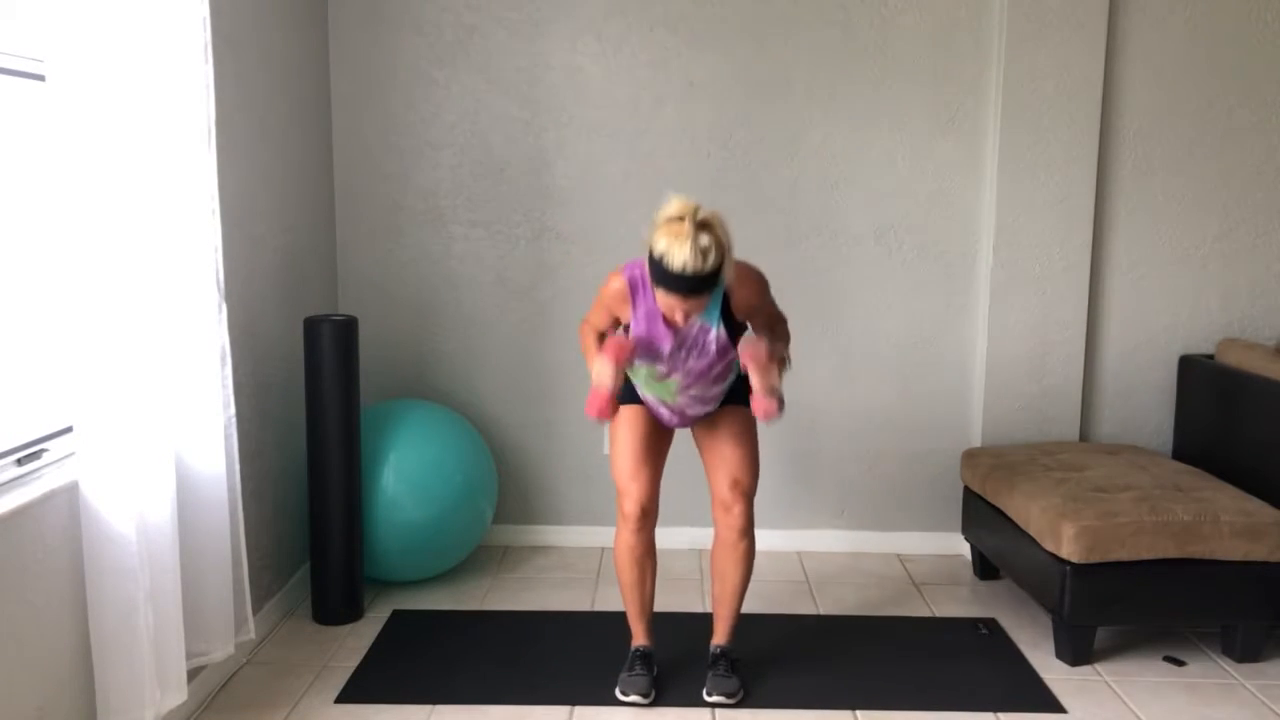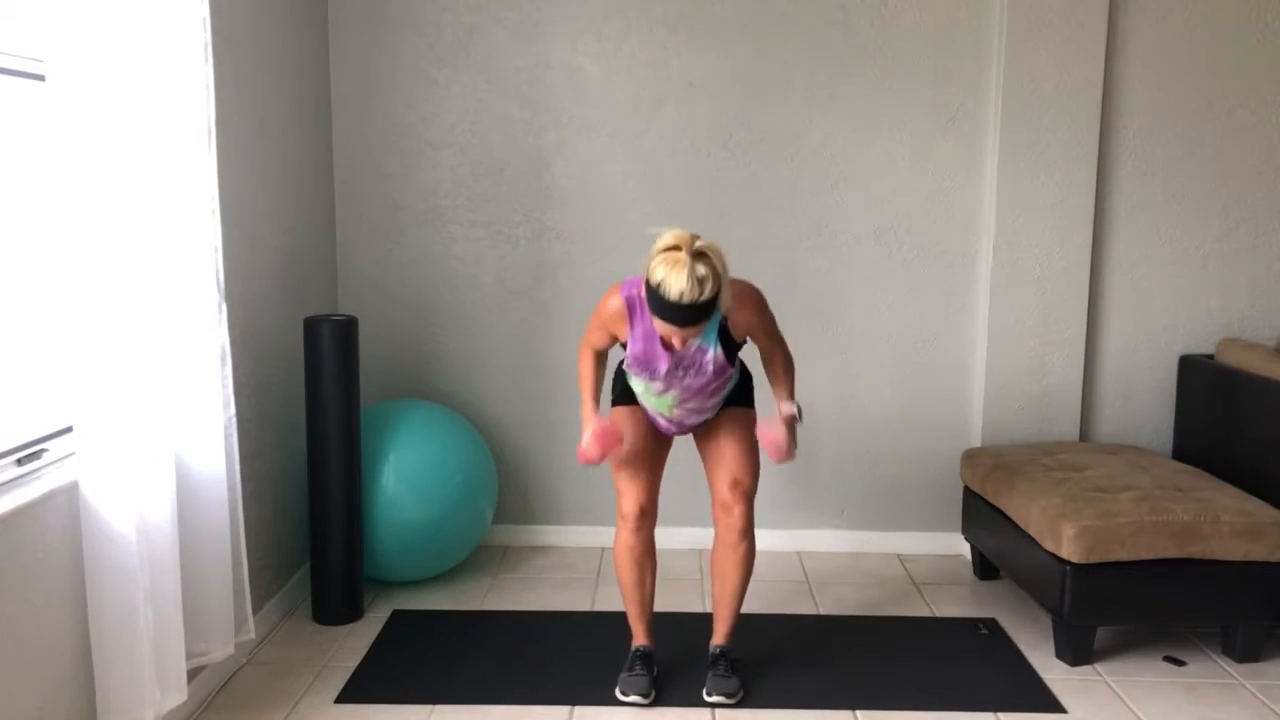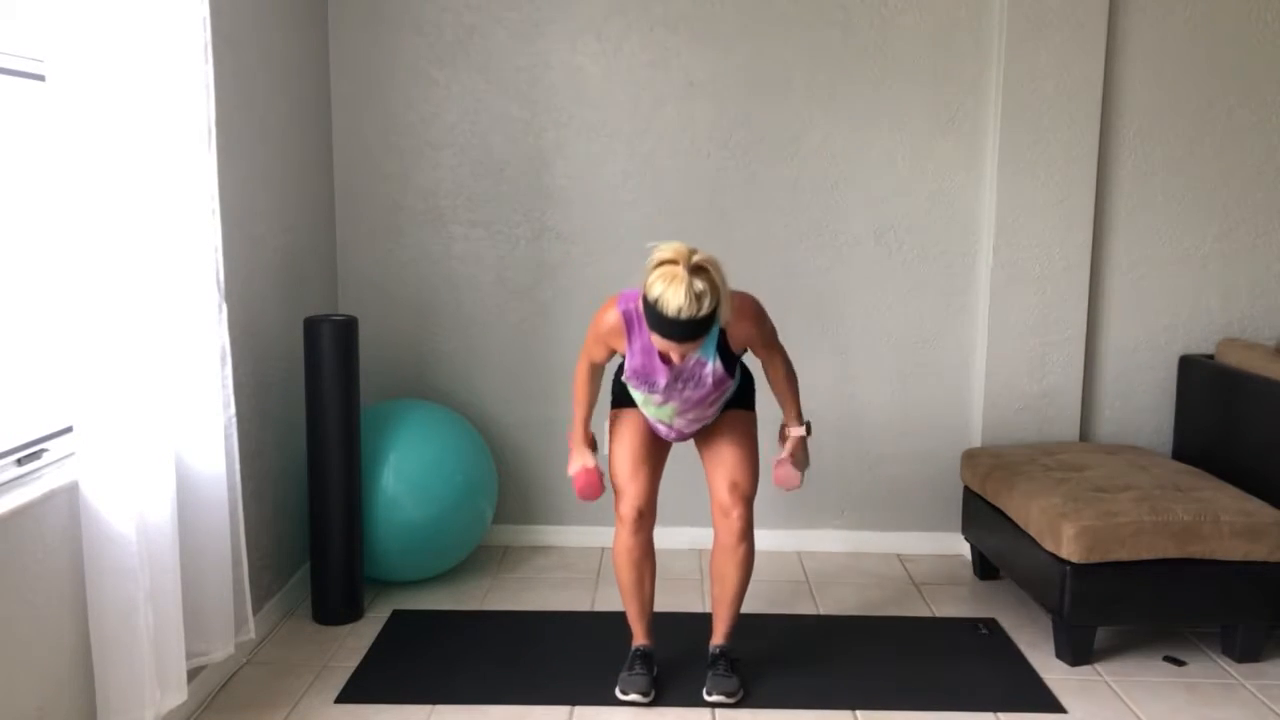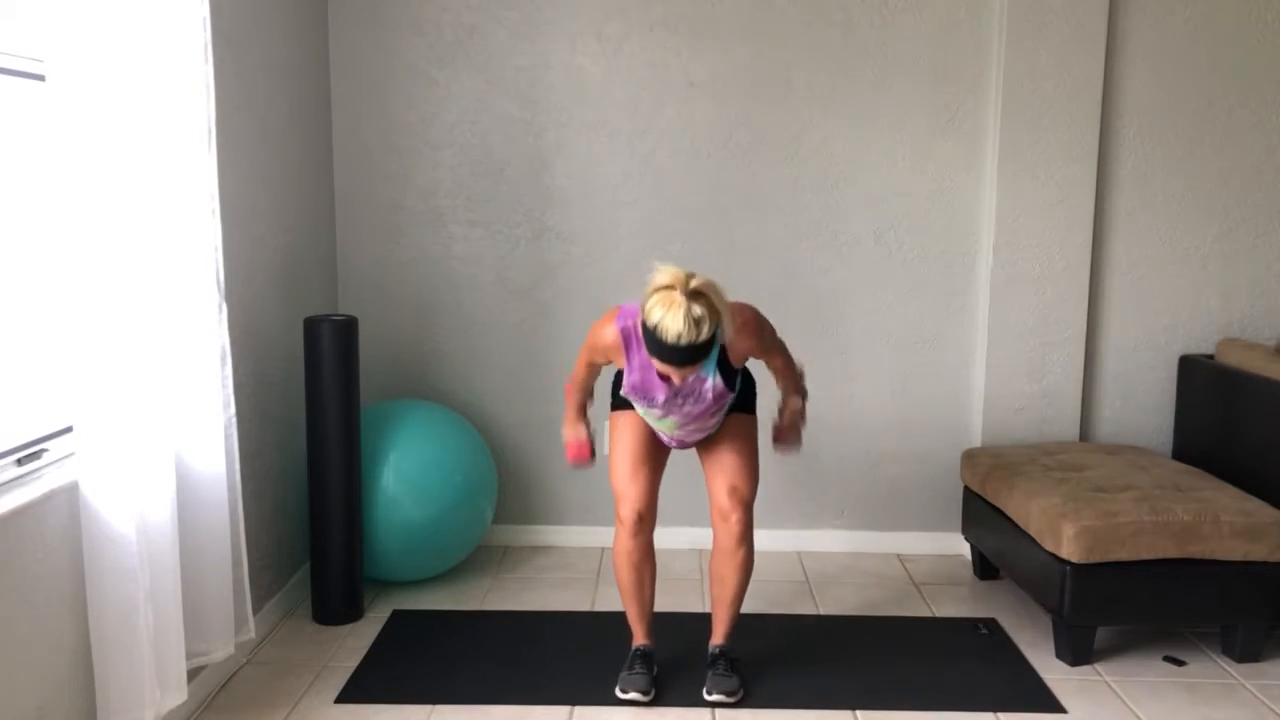
dt=0.1s
person 1, frame 1
left shoulder: (744, 284)
right shoulder: (623, 286)
left elbow: (774, 325)
right elbow: (590, 329)
left wrist: (771, 362)
right wrist: (599, 360)
left hip: (722, 397)
right hip: (642, 395)
left knee: (735, 506)
right knee: (635, 511)
left ankle: (721, 648)
right ankle: (640, 647)
person 1, frame 2
left shoulder: (742, 303)
right shoulder: (619, 304)
left elbow: (773, 347)
right elbow: (591, 349)
left wrist: (787, 409)
right wrist: (591, 417)
left hip: (723, 399)
right hip: (641, 398)
left knee: (735, 509)
right knee: (634, 512)
left ankle: (720, 650)
right ankle: (640, 648)
person 1, frame 3
left shoulder: (741, 314)
right shoulder: (617, 317)
left elbow: (774, 356)
right elbow: (589, 362)
left wrist: (795, 428)
right wrist: (579, 438)
left hip: (724, 405)
right hip: (640, 404)
left knee: (734, 511)
right knee: (633, 513)
left ankle: (720, 649)
right ankle: (641, 648)
person 1, frame 4
left shoulder: (739, 327)
right shoulder: (616, 330)
left elbow: (777, 353)
right elbow: (584, 366)
left wrist: (794, 404)
right wrist: (574, 416)
left hip: (725, 411)
right hip: (640, 408)
left knee: (734, 516)
right knee: (633, 517)
left ankle: (720, 649)
right ankle: (641, 648)
